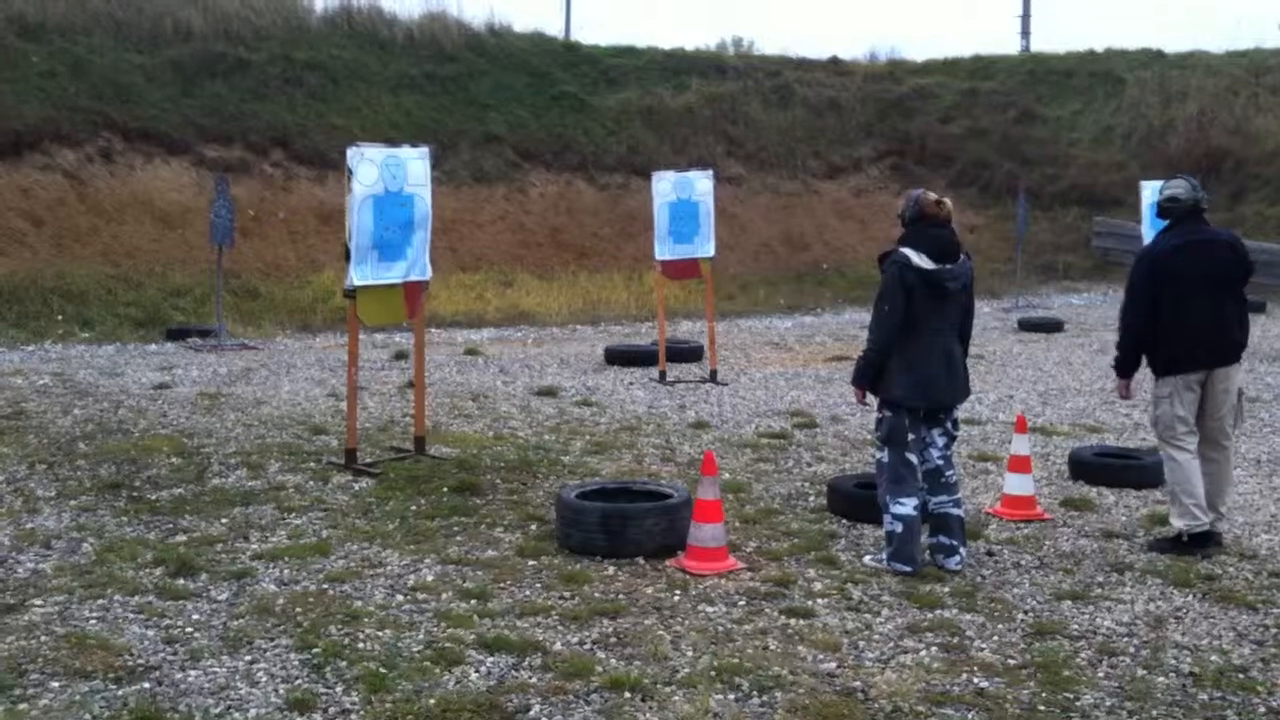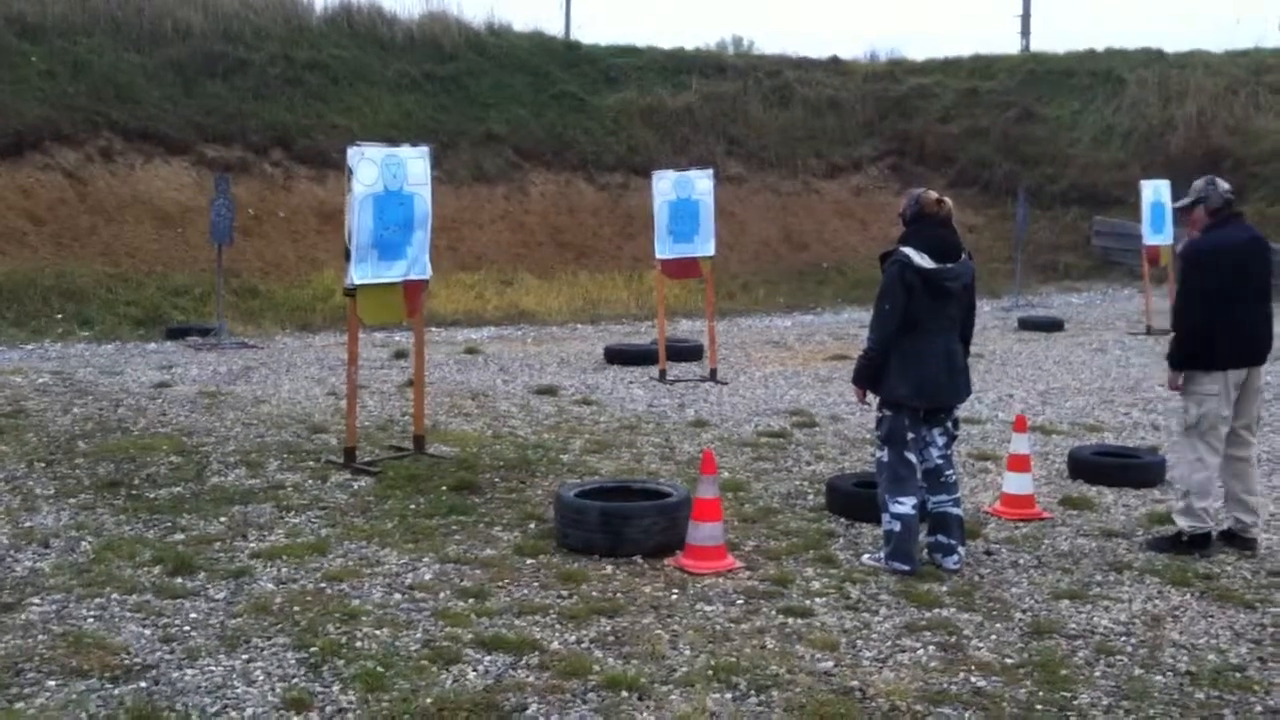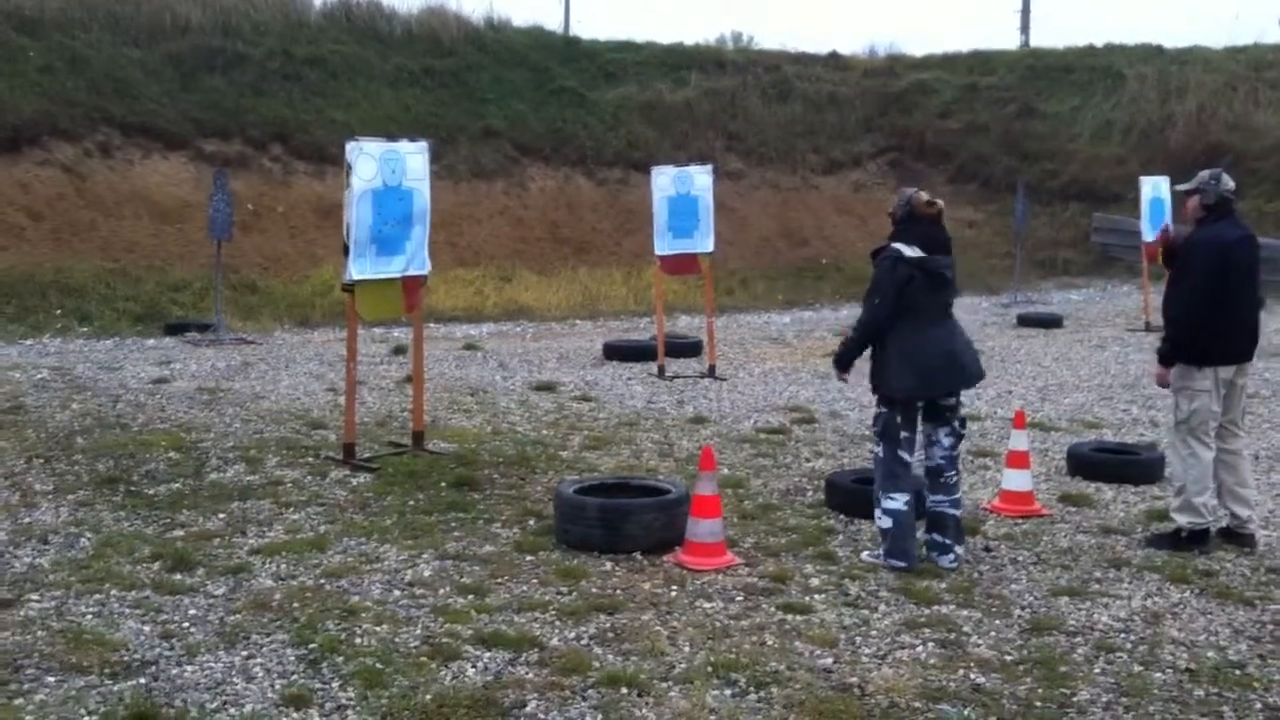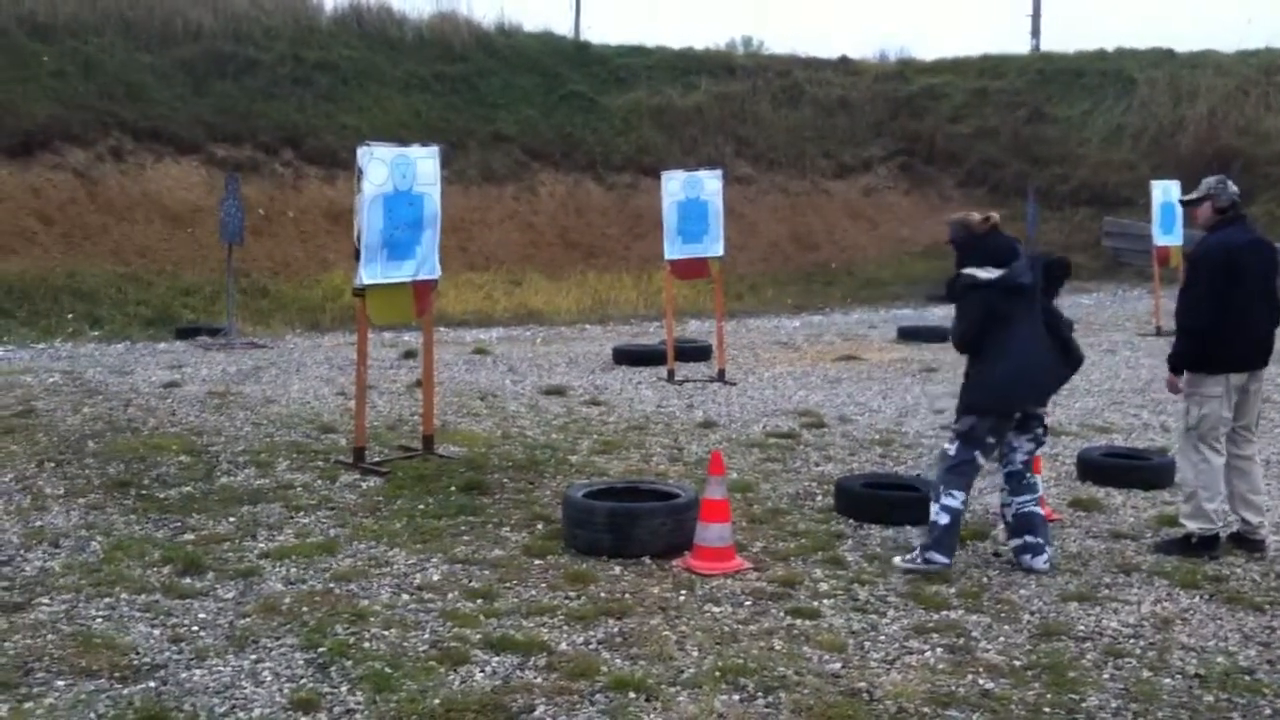
dt=1s
person 1, frame 1
left shoulder: (1155, 254)
right shoulder: (1230, 244)
left elbow: (1136, 317)
right elbow: (1244, 280)
left wrist: (1125, 369)
left hip: (1176, 362)
right hip: (1225, 358)
left knee: (1179, 444)
right knee: (1218, 443)
left ankle: (1193, 531)
right ankle: (1211, 524)
person 1, frame 2
left shoulder: (1206, 248)
right shoulder: (1256, 242)
left elbow: (1193, 312)
left wrist: (1177, 363)
left hip: (1214, 361)
right hip: (1251, 356)
left knee: (1200, 444)
right knee: (1241, 443)
left ankle: (1194, 530)
right ankle: (1245, 529)
person 1, frame 3
left shoulder: (1204, 241)
right shoulder: (1242, 238)
left elbow: (1190, 307)
left wrist: (1167, 357)
right wrist: (1172, 252)
left hip: (1203, 356)
right hip: (1236, 353)
left knee: (1193, 439)
right knee: (1230, 436)
left ankle: (1193, 527)
right ankle: (1242, 525)
person 1, frame 4
left shoulder: (1212, 249)
left elbow: (1195, 315)
left wrist: (1177, 365)
left hip: (1215, 364)
left knee: (1203, 446)
right knee: (1243, 444)
left ankle: (1203, 533)
person 2, frame 1
left shoulder: (902, 265)
right shoulder: (960, 264)
left elbow: (883, 330)
right elbow: (964, 328)
left wrist: (863, 378)
left hip: (903, 381)
right hip: (946, 379)
left knee: (899, 466)
right knee: (940, 463)
left ankle: (901, 555)
right ankle: (950, 550)
person 2, frame 2
left shoulder: (903, 264)
right shoulder: (962, 263)
left elbow: (884, 328)
right elbow: (966, 326)
left wrist: (864, 375)
left hip: (904, 380)
right hip: (947, 377)
left knee: (898, 463)
right knee: (940, 461)
left ankle: (900, 553)
right ankle: (948, 548)
person 2, frame 3
left shoulder: (894, 260)
right shoulder: (943, 260)
left elbow: (873, 319)
left wrist: (844, 356)
left hip: (903, 373)
right hip: (948, 367)
left knee: (894, 460)
right knee: (944, 460)
left ankle: (897, 550)
right ankle: (947, 546)
person 2, frame 4
left shoulder: (974, 286)
right shoulder: (1023, 264)
left elbow: (964, 341)
left wrist: (959, 324)
left hip: (994, 387)
right hip: (1035, 382)
left knee: (958, 465)
right knee: (1019, 467)
left ankle: (936, 552)
right ankle: (1034, 551)
